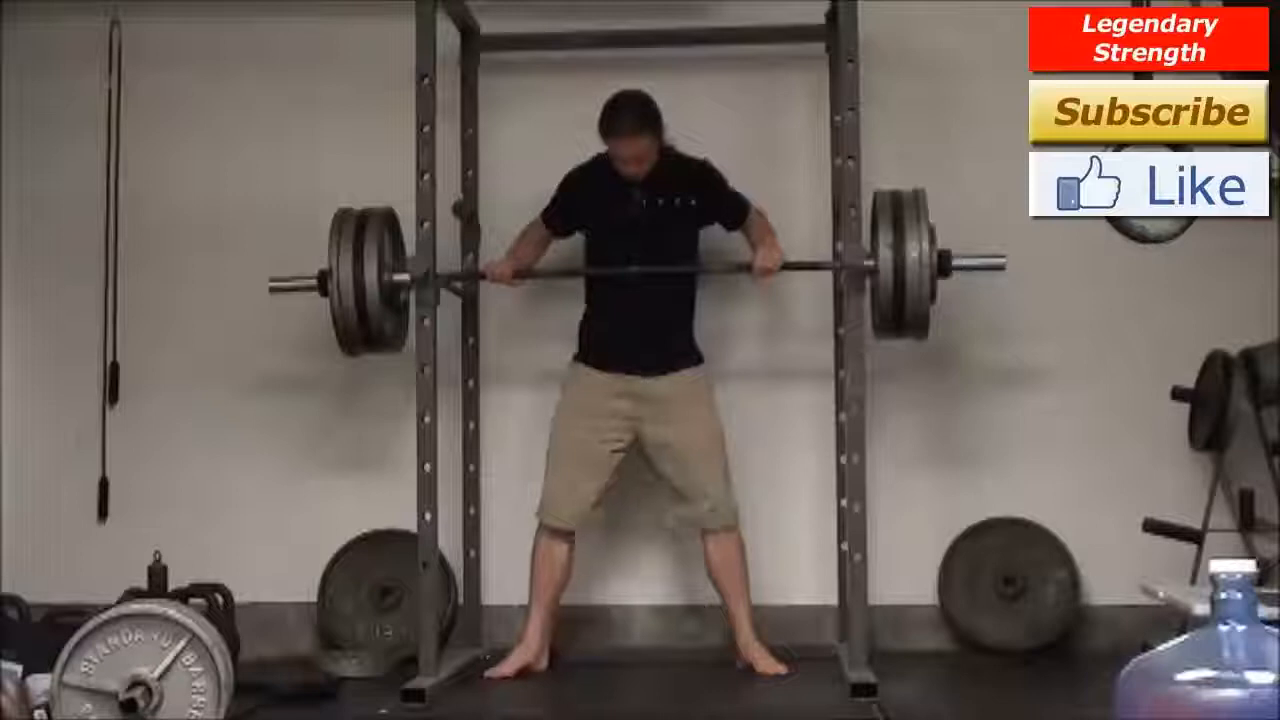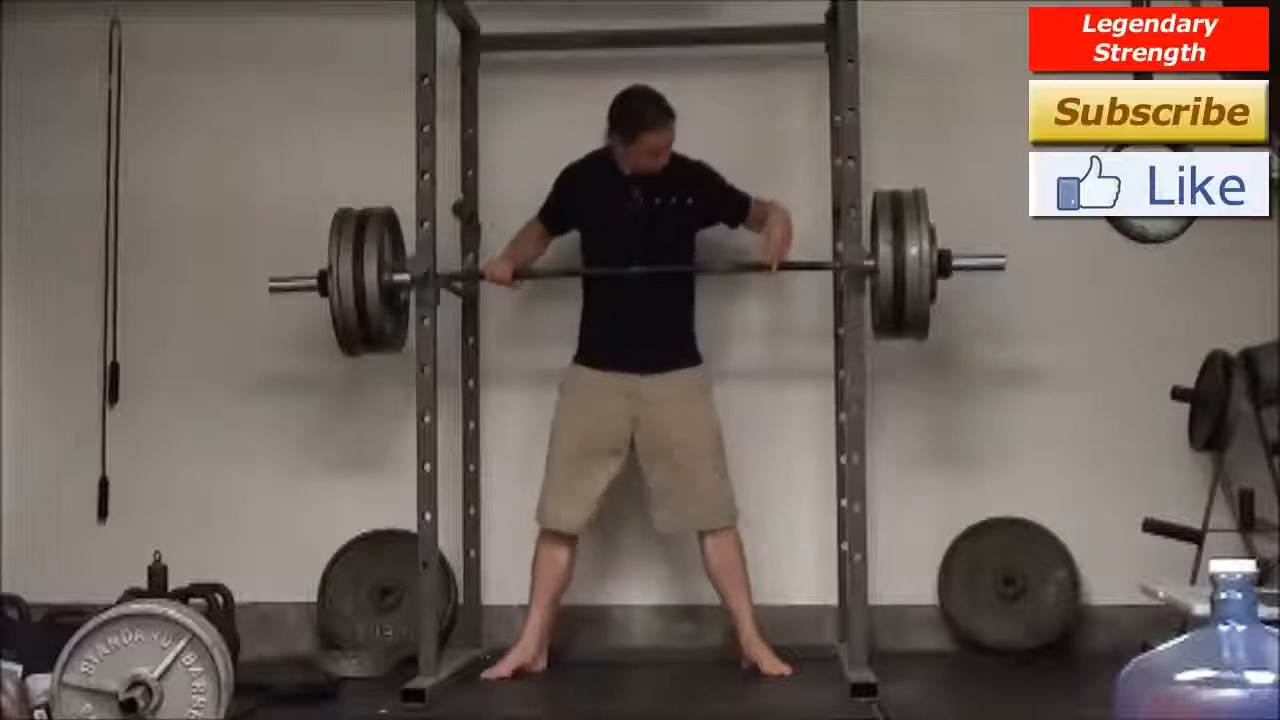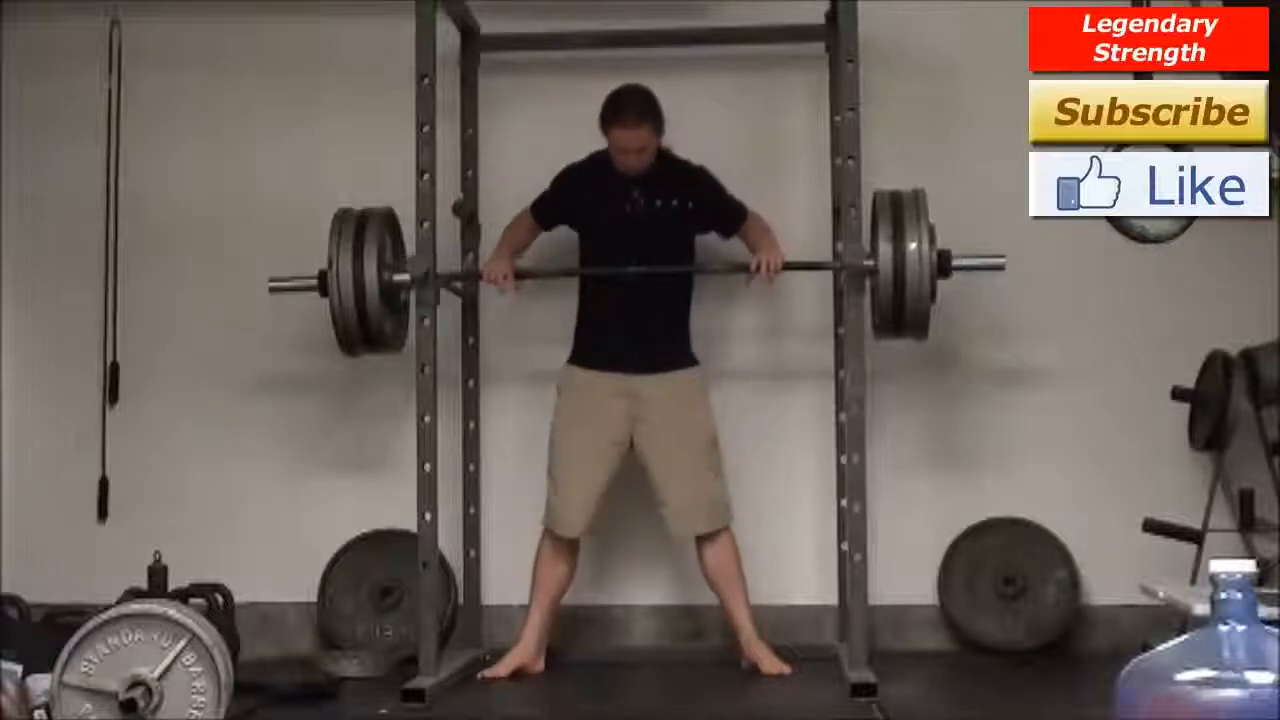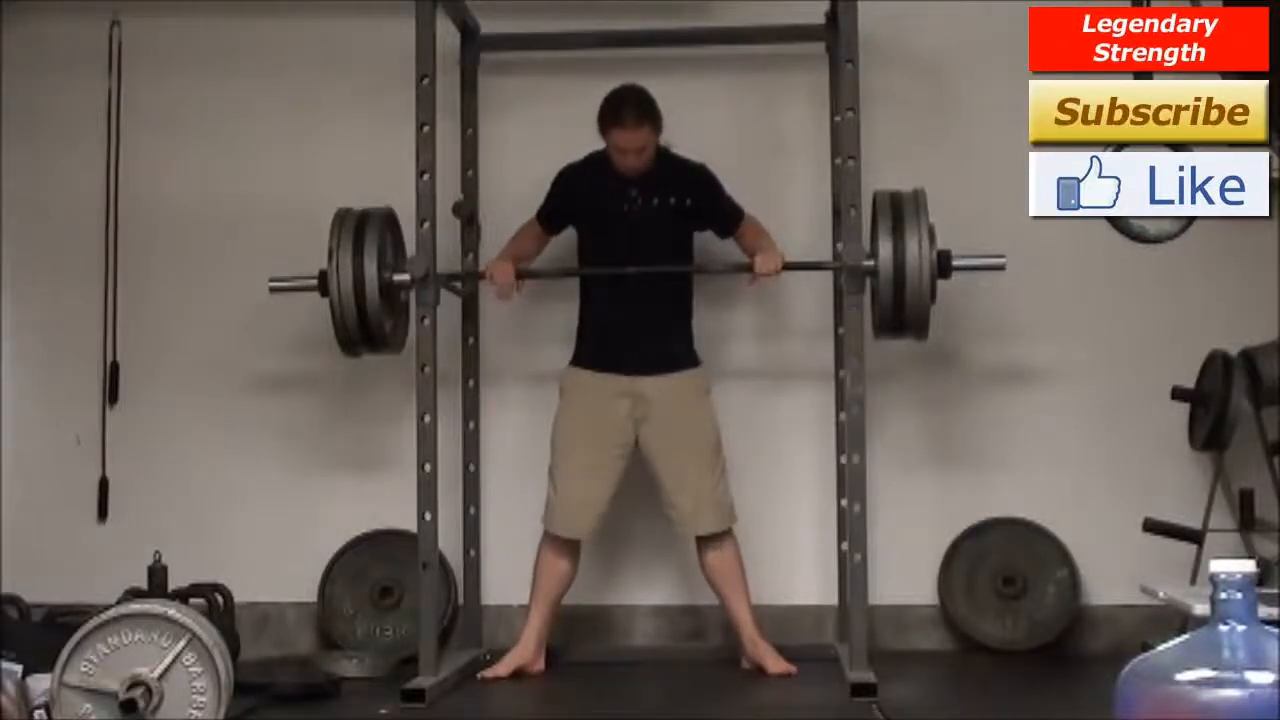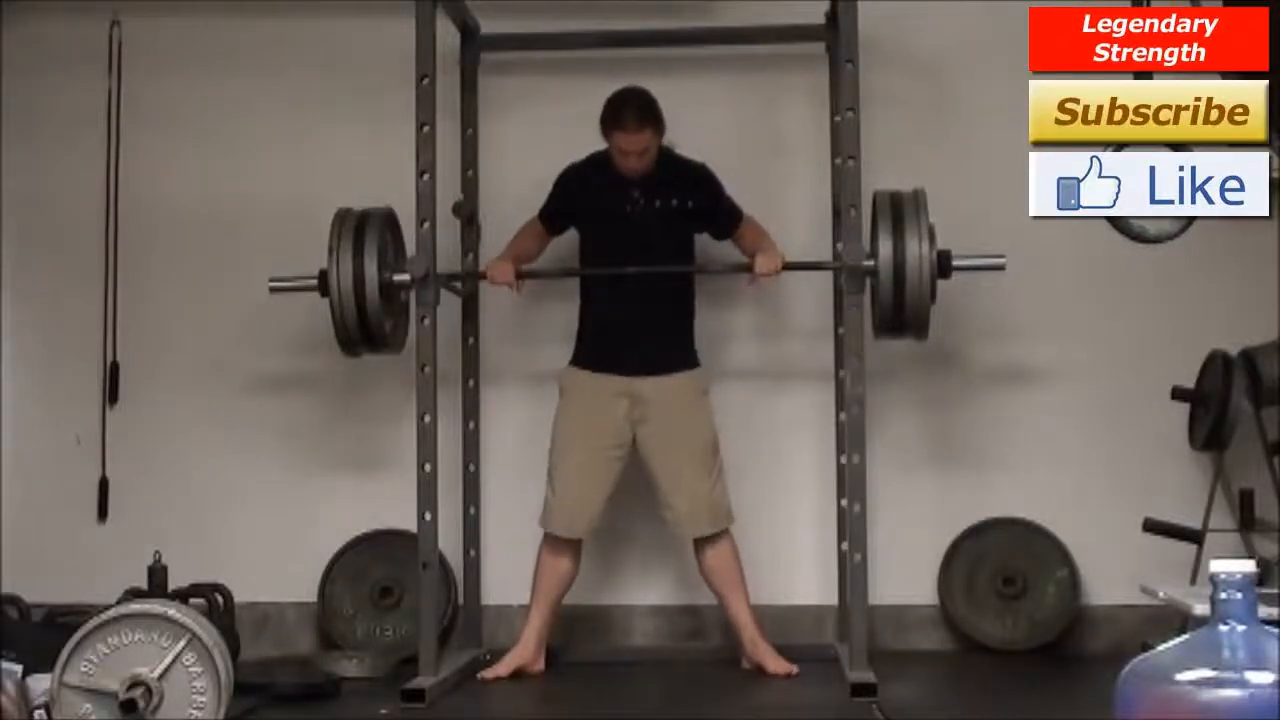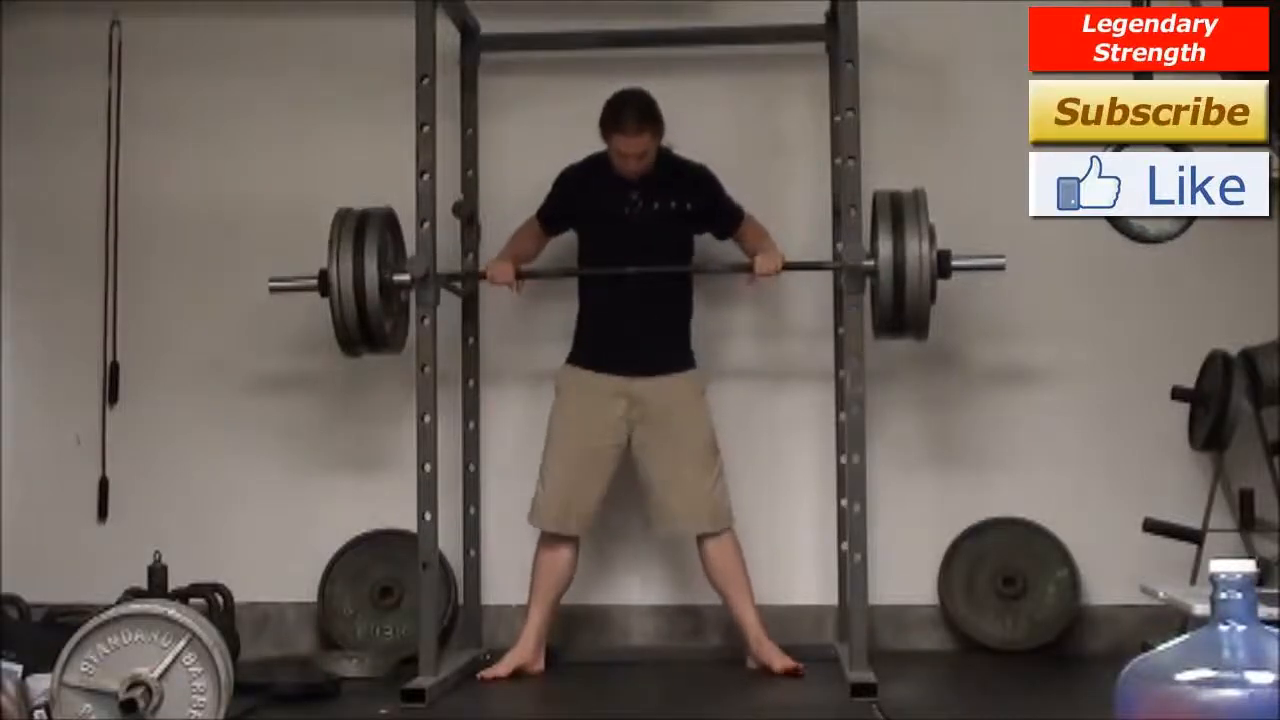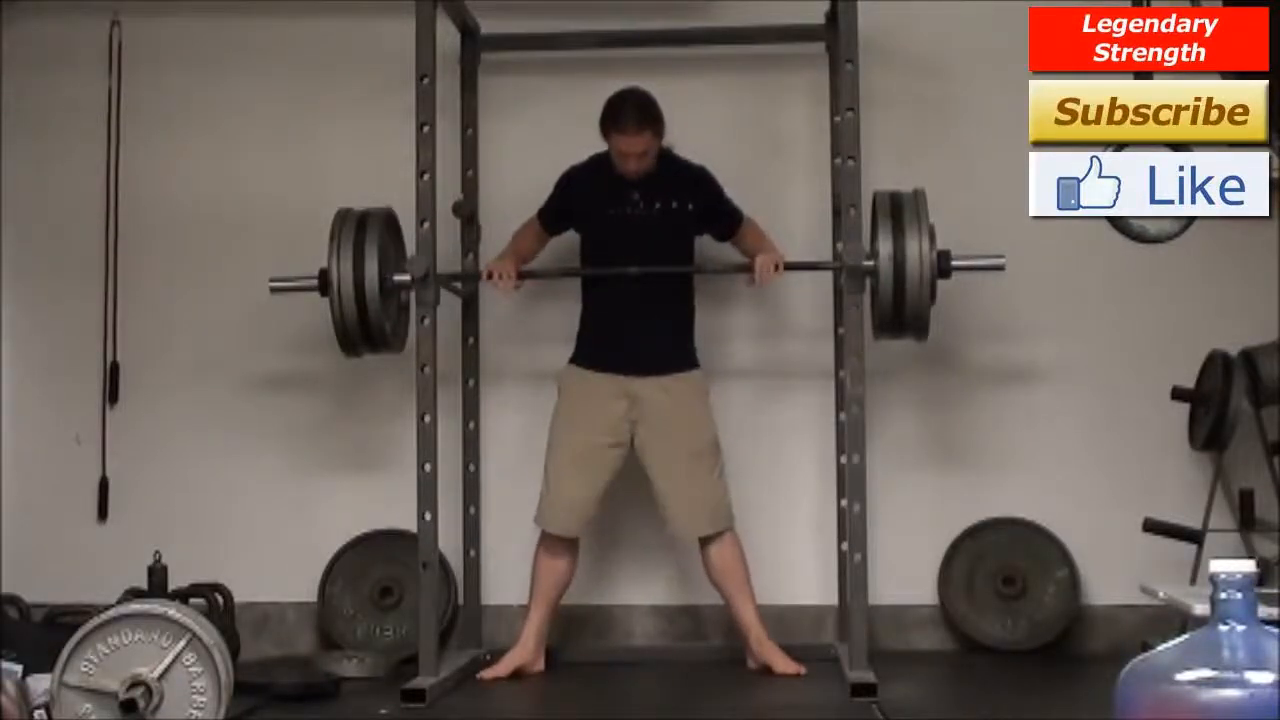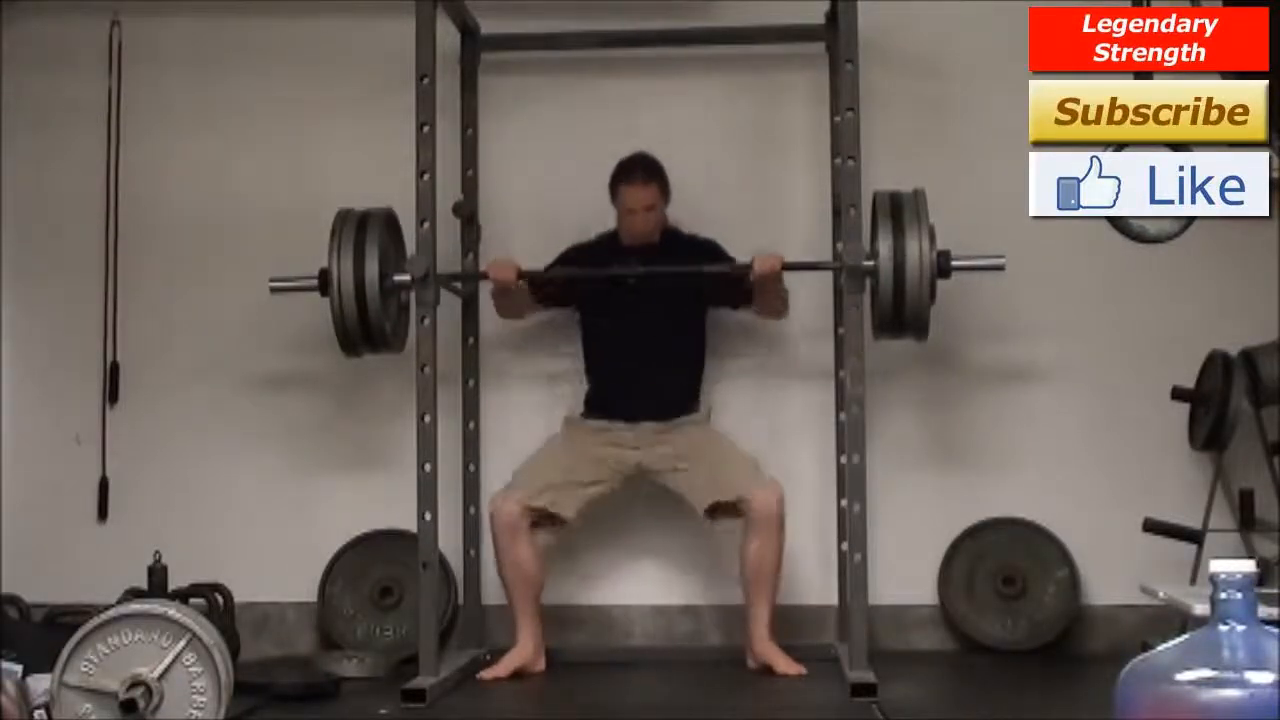
dt=0.5s
person 1, frame 1
left shoulder: (695, 178)
right shoulder: (584, 182)
left elbow: (747, 217)
right elbow: (545, 229)
left wrist: (767, 246)
right wrist: (511, 260)
left hip: (677, 373)
right hip: (597, 373)
left knee: (715, 511)
right knee: (559, 512)
left ankle: (747, 641)
right ankle: (533, 644)
person 1, frame 2
left shoulder: (693, 179)
right shoulder: (581, 180)
left elbow: (753, 210)
right elbow: (543, 228)
left wrist: (777, 220)
right wrist: (508, 260)
left hip: (676, 371)
right hip: (595, 372)
left knee: (710, 511)
right knee: (561, 515)
left ankle: (751, 641)
right ankle: (531, 645)
person 1, frame 3
left shoulder: (690, 182)
right shoulder: (579, 181)
left elbow: (746, 222)
right elbow: (531, 220)
left wrist: (766, 248)
right wrist: (502, 256)
left hip: (672, 374)
right hip: (592, 373)
left knee: (706, 514)
right knee: (564, 516)
left ankle: (750, 642)
right ankle: (530, 646)
person 1, frame 4
left shoulder: (690, 179)
right shoulder: (577, 181)
left elbow: (739, 223)
right elbow: (541, 227)
left wrist: (765, 250)
right wrist: (507, 260)
left hip: (675, 373)
right hip: (594, 375)
left knee: (709, 516)
right knee: (566, 518)
left ankle: (752, 641)
right ankle: (530, 646)
person 1, frame 5
left shoulder: (692, 180)
right shoulder: (579, 181)
left elbow: (738, 225)
right elbow: (543, 227)
left wrist: (766, 251)
right wrist: (507, 259)
left hip: (674, 374)
right hip: (593, 374)
left knee: (705, 516)
right knee: (566, 518)
left ankle: (752, 642)
right ankle: (531, 647)
person 1, frame 6
left shoulder: (691, 181)
right shoulder: (578, 182)
left elbow: (739, 224)
right elbow: (540, 227)
left wrist: (766, 250)
right wrist: (506, 259)
left hip: (671, 375)
right hip: (590, 374)
left knee: (708, 515)
right knee: (560, 515)
left ankle: (758, 641)
right ankle: (530, 645)
person 1, frame 7
left shoulder: (691, 182)
right shoulder: (580, 183)
left elbow: (738, 227)
right elbow: (541, 227)
left wrist: (765, 253)
right wrist: (508, 259)
left hip: (674, 375)
right hip: (593, 374)
left knee: (708, 516)
right knee: (562, 516)
left ankle: (759, 643)
right ankle: (529, 646)
person 1, frame 8
left shoulder: (700, 257)
right shoulder: (585, 261)
left elbow: (771, 308)
right elbow: (516, 307)
left wrist: (770, 278)
right wrist: (503, 284)
left hip: (681, 428)
right hip: (599, 429)
left knee: (766, 503)
right knee: (509, 510)
left ankle: (760, 641)
right ankle: (528, 644)
